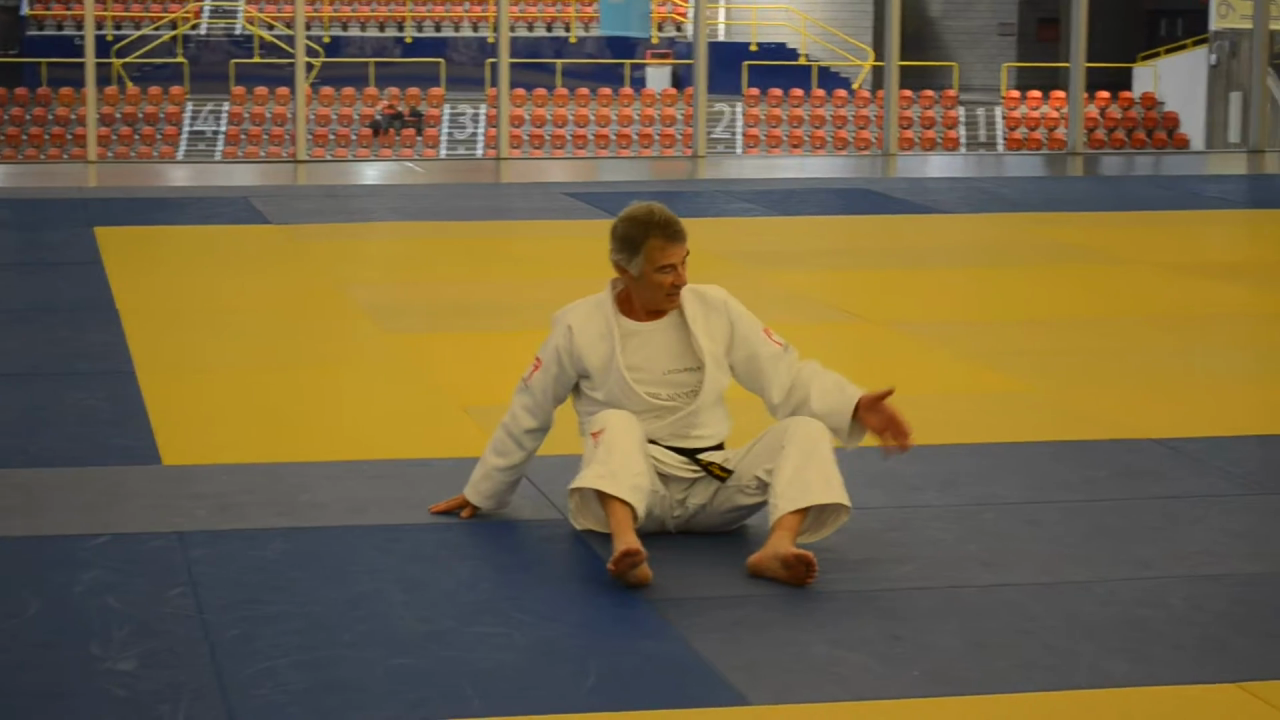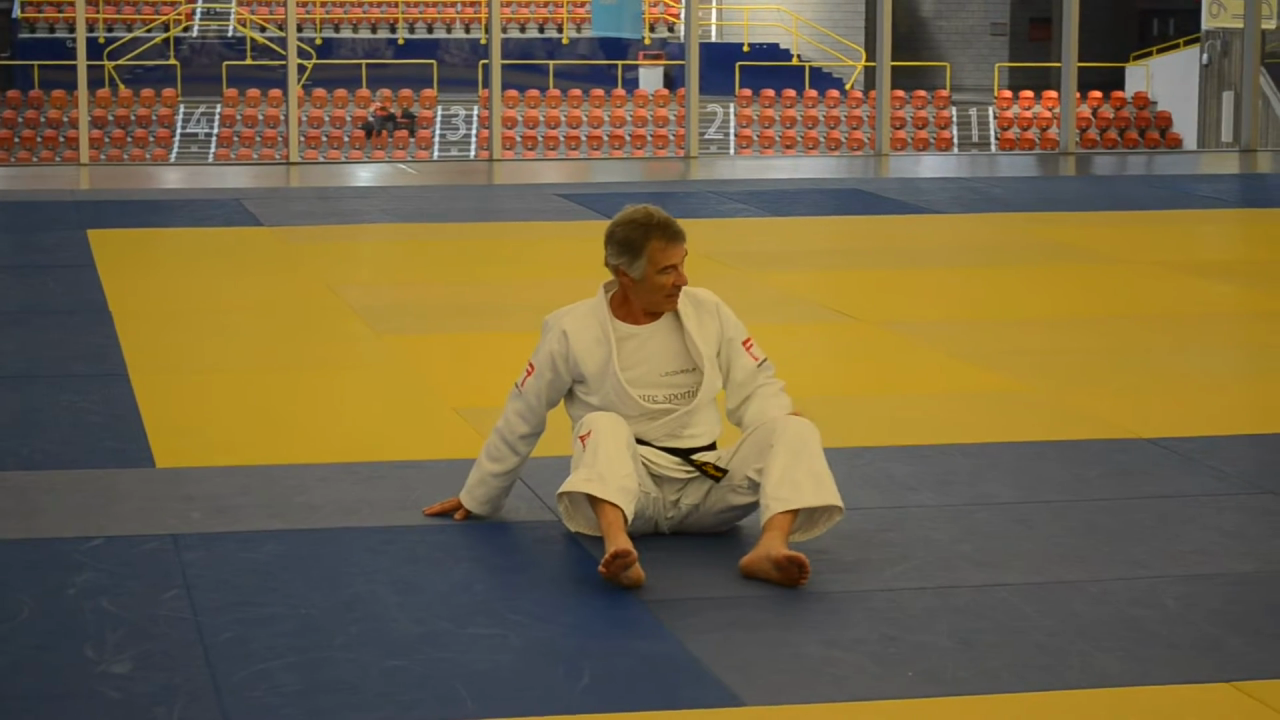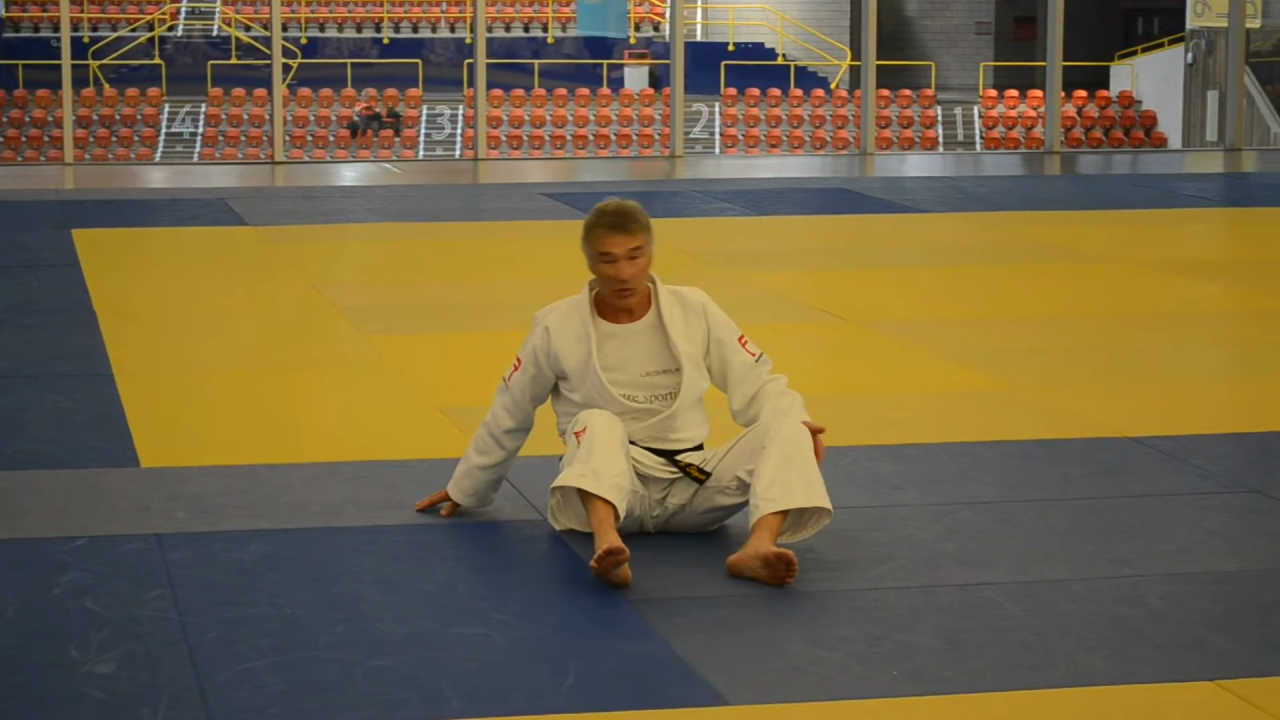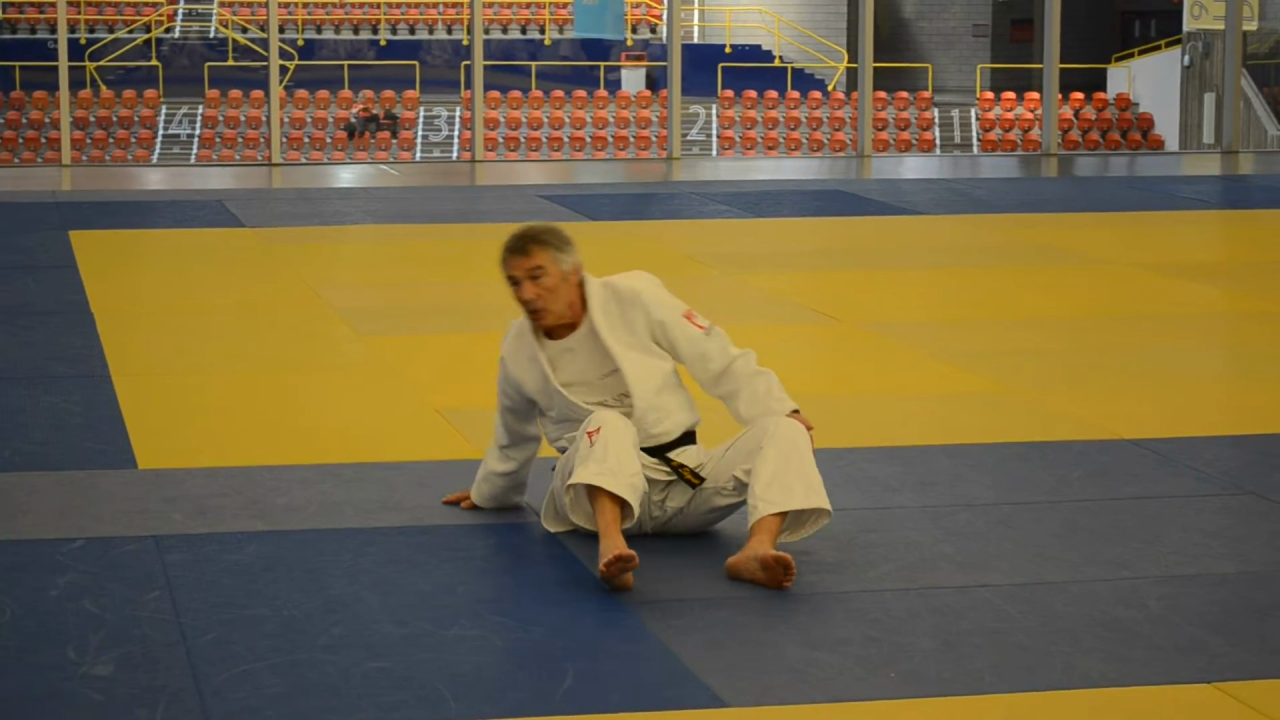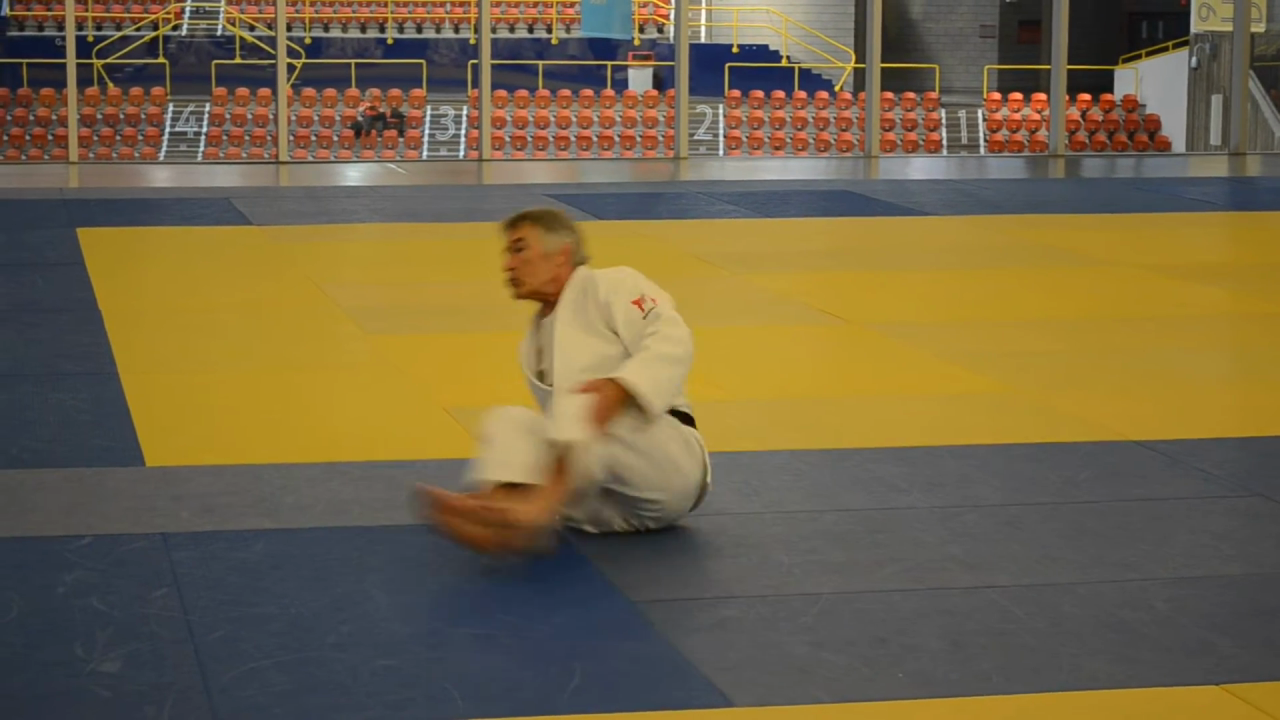
dt=0.4s
person 1, frame 1
left shoulder: (715, 307)
right shoulder: (578, 326)
left elbow: (788, 374)
right elbow: (528, 414)
left wrist: (855, 406)
right wrist: (481, 493)
left hip: (709, 482)
right hip: (627, 480)
left knee: (804, 432)
right knee: (615, 425)
left ankle: (775, 549)
right ankle: (625, 544)
person 1, frame 2
left shoulder: (706, 310)
right shoulder: (571, 331)
left elbow: (755, 384)
right elbow: (520, 420)
left wrist: (778, 423)
right wrist: (475, 497)
left hip: (702, 483)
right hip: (622, 481)
left knee: (792, 433)
right knee: (602, 428)
left ankle: (768, 549)
right ankle: (618, 549)
person 1, frame 3
left shoulder: (694, 309)
right shoulder: (557, 327)
left elbow: (756, 382)
right elbow: (509, 415)
left wrist: (797, 424)
right wrist: (464, 489)
left hip: (687, 484)
right hip: (608, 480)
left knee: (785, 436)
right knee: (596, 426)
left ankle: (757, 548)
right ankle: (606, 543)
person 1, frame 4
left shoulder: (635, 295)
right shoulder: (518, 351)
left elbow: (721, 360)
right elbow: (515, 434)
left wrist: (783, 413)
right wrist: (489, 493)
left hip: (681, 476)
right hip: (598, 483)
left knee: (783, 434)
right knee: (608, 428)
left ankle: (756, 552)
right ankle: (611, 547)
person 1, frame 5
left shoulder: (611, 288)
right shoulder: (534, 344)
left elbow: (668, 343)
left wrist: (618, 388)
right wrist: (502, 480)
left hip: (667, 467)
left knee: (579, 407)
right knee: (508, 423)
left ankle: (532, 510)
